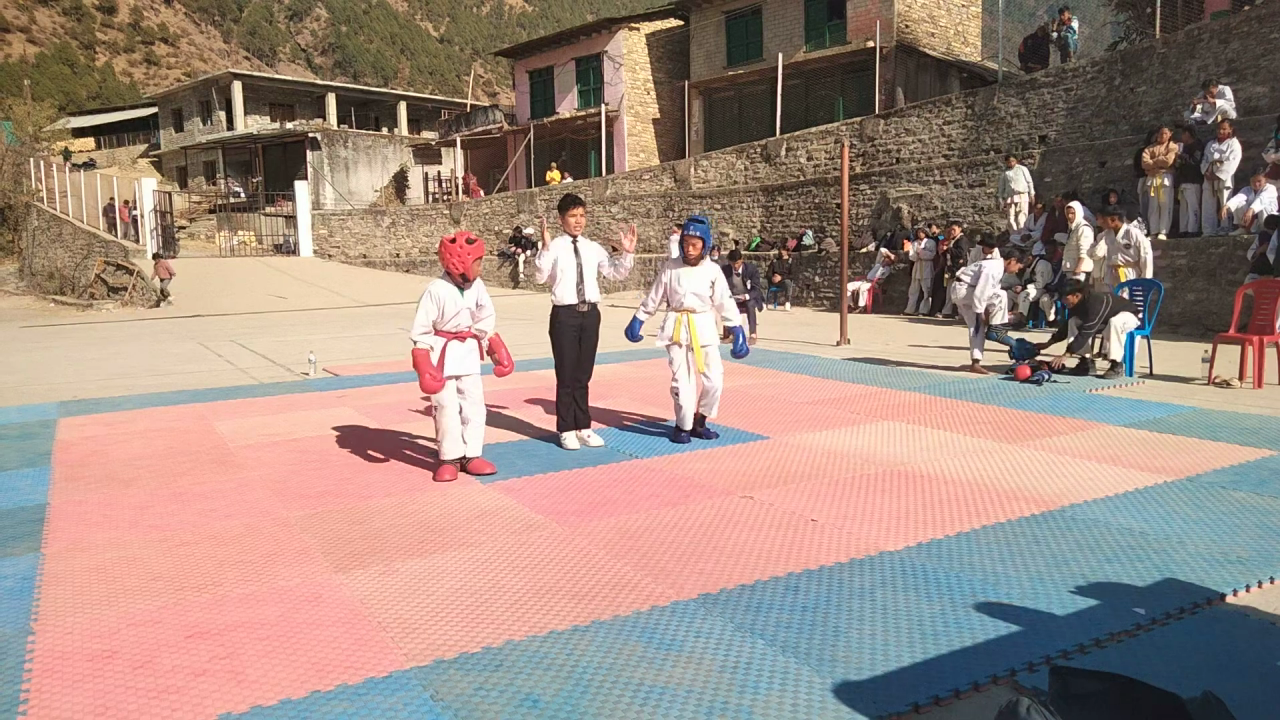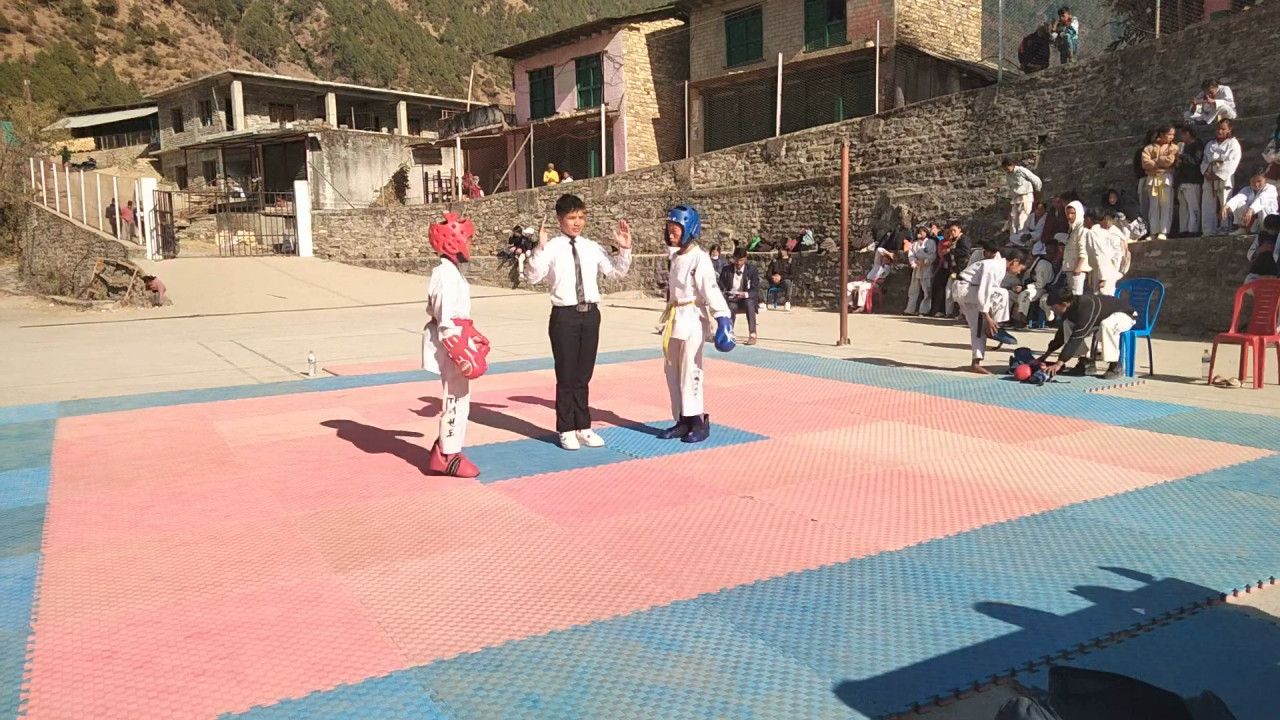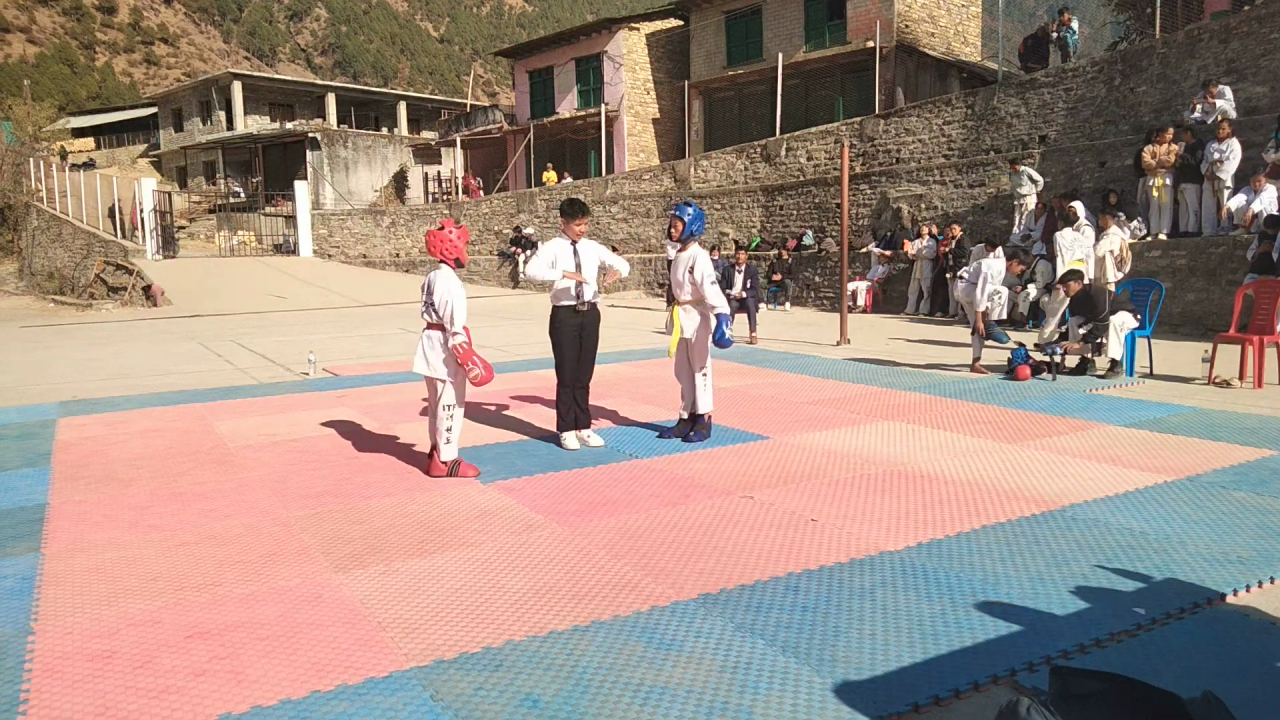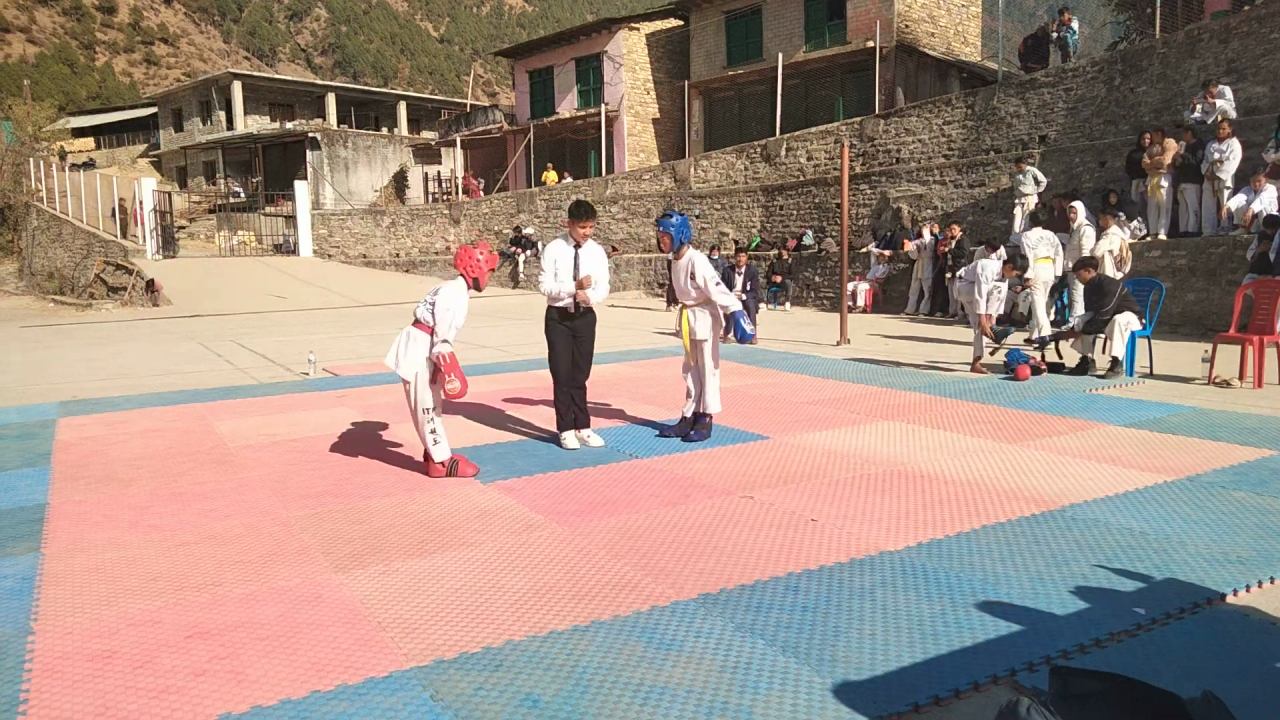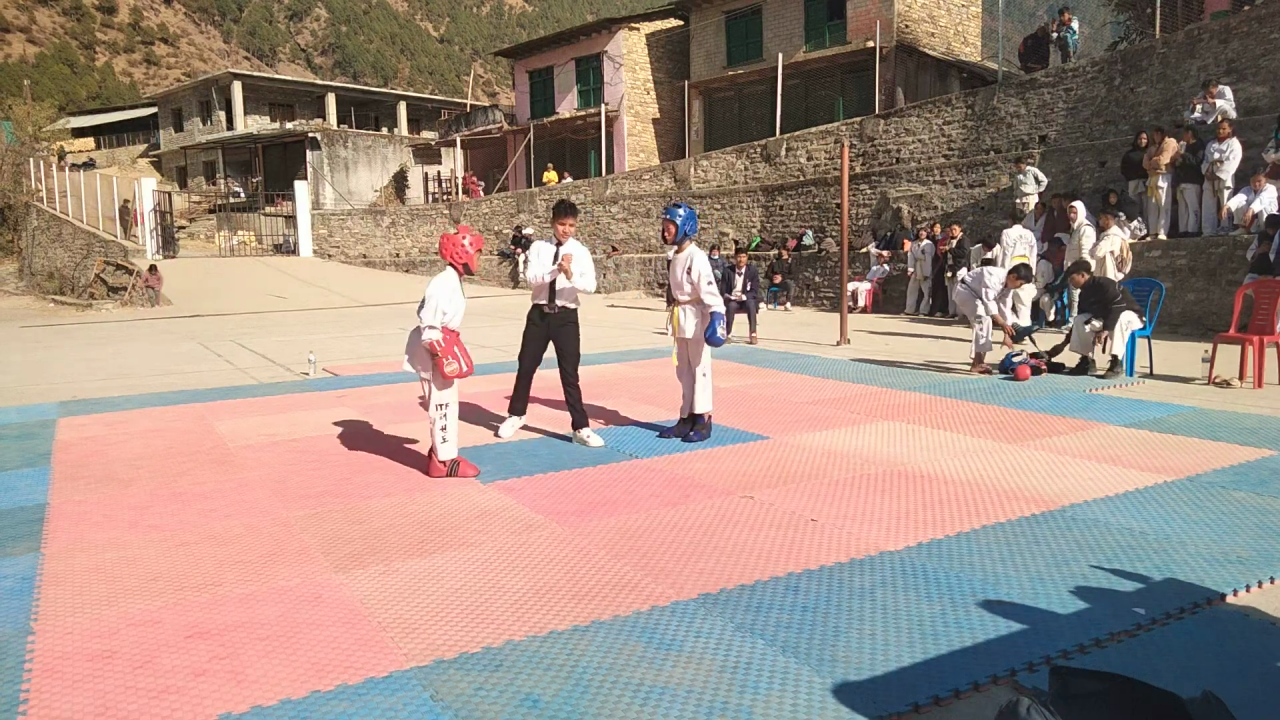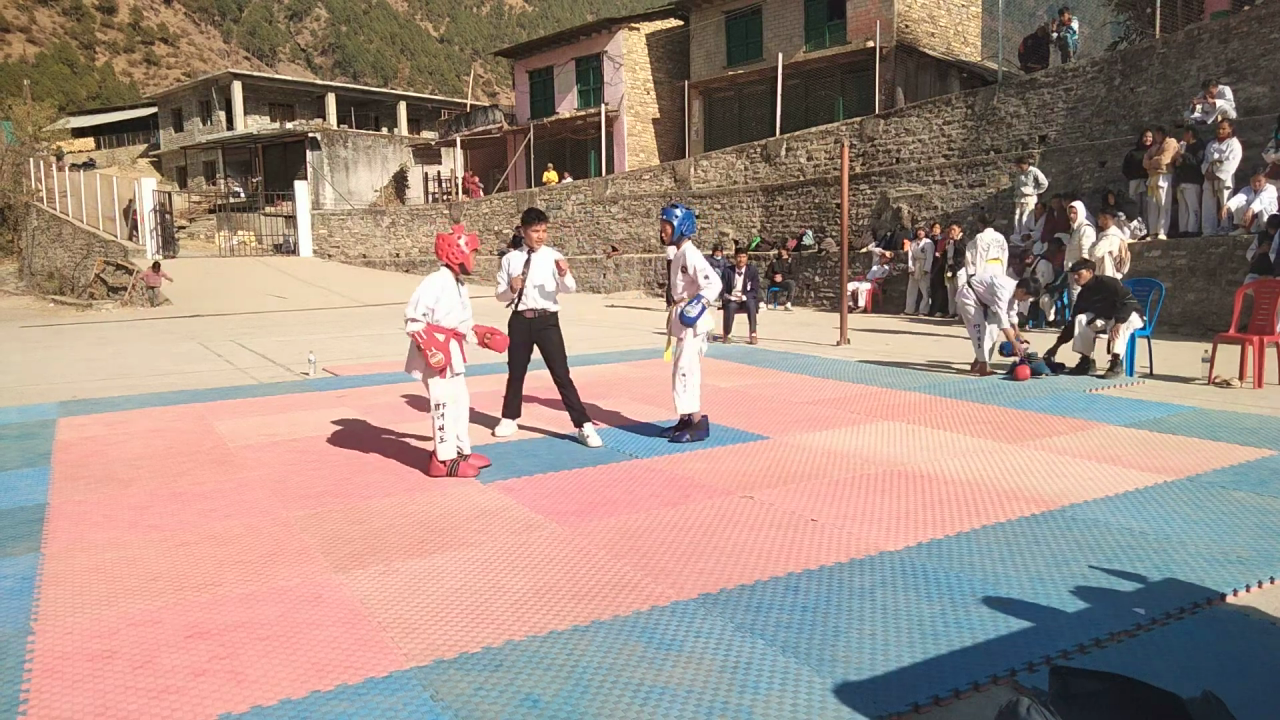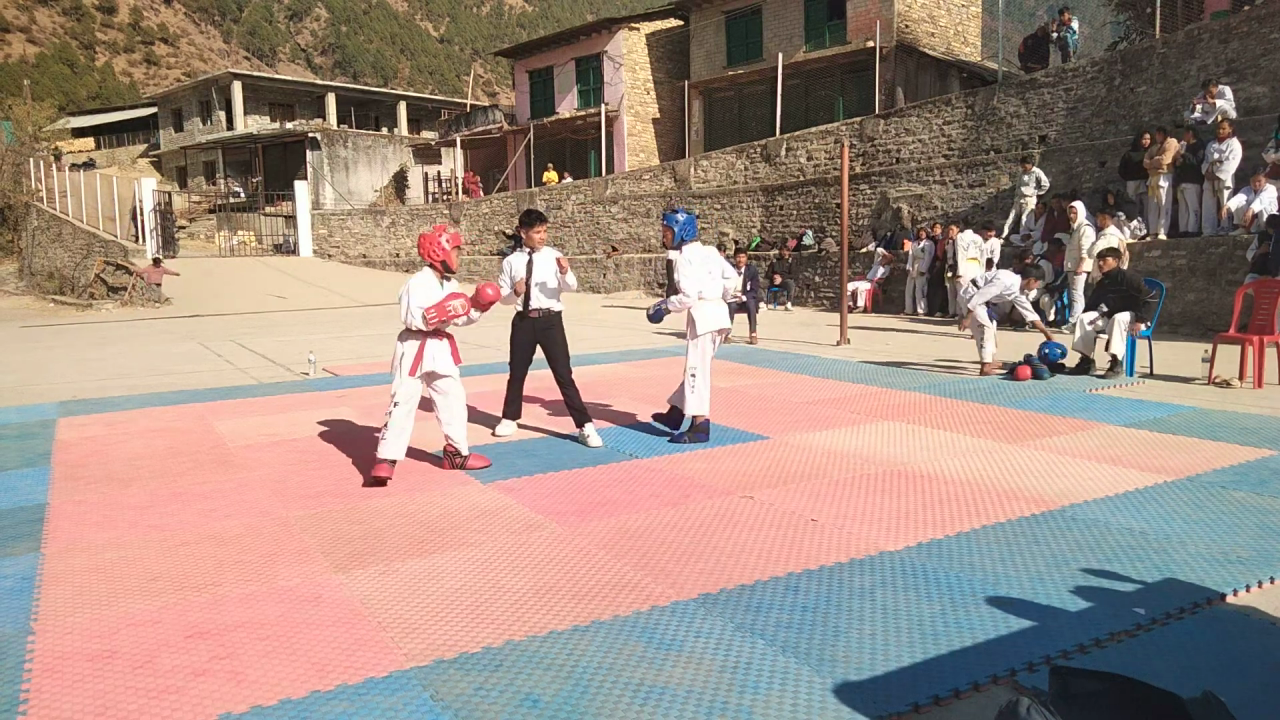
dt=0.4s
person 1, frame 1
left shoulder: (476, 287)
right shoulder: (436, 291)
left elbow: (485, 319)
right elbow: (420, 333)
left wrist: (496, 350)
right wrist: (423, 366)
left hip: (467, 350)
right hip: (441, 353)
left knee: (473, 405)
right knee: (446, 409)
left ankle: (470, 455)
right ankle: (448, 459)
person 1, frame 2
left shoulder: (450, 272)
right shoulder: (446, 275)
right elbow: (446, 321)
left wrist: (473, 335)
right wrist: (463, 353)
left hip: (447, 339)
right hip: (448, 340)
left knee: (454, 398)
right knee: (456, 398)
left ankle: (445, 451)
right ankle: (446, 455)
person 1, frame 3
left shoulder: (432, 277)
right shoulder: (450, 282)
right elbow: (455, 326)
right wrist: (468, 359)
left hip: (432, 342)
right hip: (446, 347)
left knee: (440, 405)
right knee: (451, 405)
left ankle: (439, 454)
right ankle: (445, 461)
person 1, frame 4
left shoulder: (451, 288)
right shoulder: (457, 295)
right elbow: (443, 336)
left wrist: (444, 367)
right wrist: (448, 370)
left hip: (418, 345)
right hip: (422, 349)
left knee: (429, 406)
right knee: (428, 407)
left ankle: (437, 453)
right ankle: (441, 461)
person 1, frame 5
left shoulder: (454, 281)
right shoulder: (444, 283)
right elbow: (429, 324)
left wrist: (456, 351)
right wrist: (442, 354)
left hip: (443, 348)
right hip: (433, 349)
left knee: (447, 401)
right knee: (442, 402)
left ankle: (443, 452)
right ankle: (443, 460)
person 1, frame 6
left shoulder: (459, 284)
right shoulder: (436, 282)
right elbow: (412, 317)
left wrist: (483, 336)
right wrist: (429, 346)
left hip: (451, 348)
right hip: (435, 350)
left knee: (459, 401)
right knee: (443, 403)
left ankle: (460, 453)
right ankle: (444, 460)
person 1, frame 7
left shoulder: (449, 283)
right shoulder: (419, 282)
left elbow: (460, 315)
right elbow: (412, 319)
left wrist: (479, 304)
right wrist: (444, 310)
left hip: (440, 348)
right hip: (415, 348)
left knee: (453, 401)
right knee: (404, 403)
left ankle: (455, 453)
right ankle: (386, 460)
person 2, frame 1
left shoulder: (594, 248)
right shoulder: (555, 248)
left elbow: (617, 274)
right elbow: (540, 277)
left wrist: (628, 252)
right wrist: (545, 248)
left hip: (590, 313)
right hip: (564, 314)
left knee: (583, 375)
right knee: (566, 375)
left ankle: (583, 427)
right ankle: (566, 430)
person 2, frame 2
left shoulder: (592, 248)
right shoulder: (551, 248)
left elbow: (617, 271)
right elbow: (533, 276)
left wrist: (625, 249)
right wrist: (539, 248)
left hip: (590, 314)
right hip: (565, 315)
left knee: (583, 375)
right knee: (566, 375)
left ankle: (583, 427)
right ankle: (566, 430)
person 2, frame 3
left shoulder: (593, 247)
right shoulder: (551, 248)
left elbow: (622, 265)
right elbow: (531, 271)
left wrist: (617, 272)
right wrist: (565, 274)
left hip: (590, 313)
right hip: (564, 315)
left knee: (584, 375)
right knee: (566, 375)
left ankle: (583, 427)
right ankle: (566, 430)
person 2, frame 4
left shoulder: (597, 252)
right shoulder: (554, 249)
left elbow: (603, 287)
right elbow: (546, 286)
left wrist: (589, 297)
right wrist: (574, 287)
left hip: (584, 317)
right hip: (558, 316)
left knee: (580, 375)
right knee: (561, 374)
left ankle: (582, 428)
right ankle: (566, 430)
person 2, frame 5
left shoulder: (581, 252)
right shoulder: (539, 248)
left elbow: (591, 285)
right elbow: (532, 278)
left wrist: (570, 275)
right wrist: (555, 269)
left hip: (566, 316)
right hip: (539, 314)
left knee: (570, 374)
right knee: (526, 367)
left ankle: (581, 428)
right ankle: (515, 415)
person 2, frame 6
left shoulder: (553, 257)
right shoulder: (510, 259)
left elbow: (569, 289)
right elbow: (500, 294)
left wrist: (564, 275)
right wrist: (511, 289)
left hip: (546, 320)
right hip: (519, 320)
left knee: (561, 374)
right knee: (516, 372)
left ankle: (583, 426)
right ankle: (510, 418)
person 2, frame 7
left shoulder: (554, 256)
right shoulder: (511, 261)
left elbow: (571, 287)
right elbow: (502, 294)
left wrist: (565, 272)
right wrist: (512, 293)
left hip: (550, 320)
right hip: (523, 321)
left knee: (563, 374)
right knee: (517, 373)
left ankle: (585, 427)
right ankle: (510, 419)
person 3, frame 1
left shoulder: (712, 270)
right shoulder: (670, 267)
left elbow: (724, 302)
right elbow: (654, 296)
left wrist: (736, 331)
right wrist: (640, 319)
left hip: (703, 327)
right hip: (676, 328)
left knee: (712, 379)
right knee: (681, 379)
left ankle: (700, 421)
right ankle: (684, 424)
person 3, frame 2
left shoulder: (699, 258)
right shoulder: (675, 257)
left elbow: (712, 291)
left wrist: (724, 322)
left hip: (693, 320)
right hip: (675, 319)
left knee: (691, 371)
right knee: (673, 372)
left ankle: (699, 421)
right ankle: (683, 421)
person 3, frame 3
left shoulder: (698, 256)
right shoulder: (679, 254)
left elbow: (711, 289)
left wrist: (722, 318)
left hip: (698, 318)
right hip: (681, 318)
left knee: (700, 369)
right knee: (684, 370)
left ankle: (703, 421)
right ankle: (687, 419)
person 3, frame 4
left shoulder: (696, 261)
right shoulder: (676, 260)
left elbow: (718, 289)
left wrist: (736, 314)
left hip: (706, 318)
right hip: (689, 319)
left knee: (708, 369)
right knee: (690, 369)
left ankle: (705, 421)
right ankle: (689, 418)
person 3, frame 5
left shoulder: (696, 256)
right shoulder: (675, 255)
left elbow: (710, 290)
left wrist: (716, 317)
left hip: (696, 317)
right hip: (681, 318)
left knee: (700, 369)
right knee: (684, 371)
left ankle: (703, 420)
right ankle: (687, 418)
person 3, frame 6
left shoulder: (689, 254)
right shoulder: (680, 254)
left elbow: (714, 283)
left wrist: (697, 304)
left hip: (693, 320)
right hip: (686, 318)
left knee: (685, 369)
right knee: (685, 370)
left ankle: (697, 423)
right ankle: (686, 420)
person 3, frame 7
left shoulder: (685, 257)
right shoulder: (709, 251)
left elbow: (687, 296)
right elbow: (731, 279)
left wrist: (663, 306)
left hip: (702, 314)
right hip: (718, 310)
left knee: (696, 369)
right knee: (698, 367)
left ankle: (699, 426)
right ankle: (674, 413)
